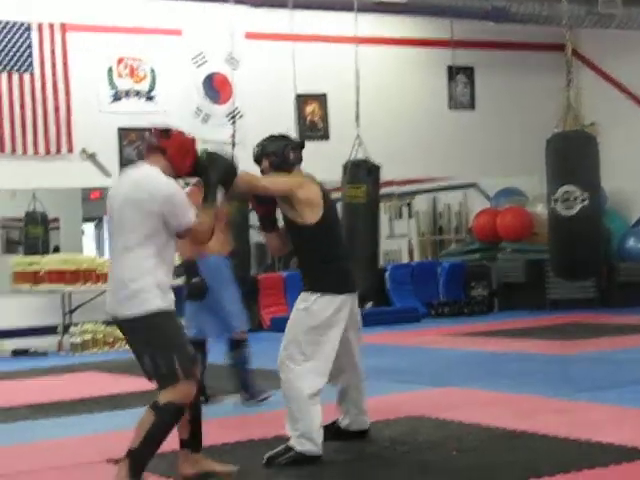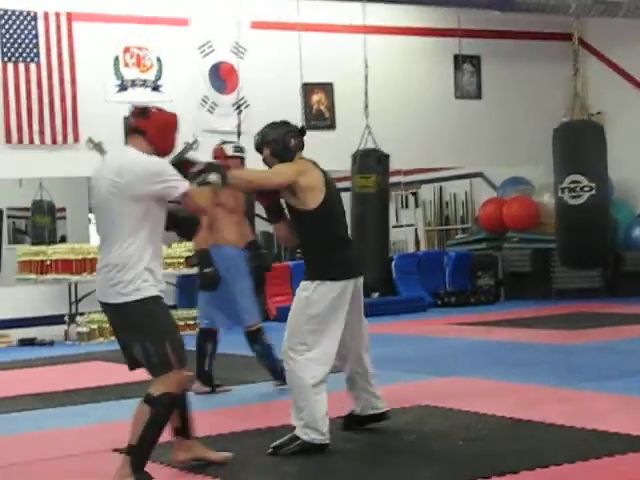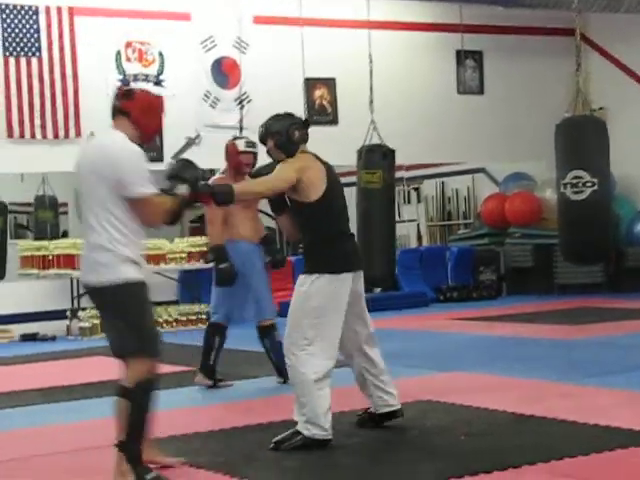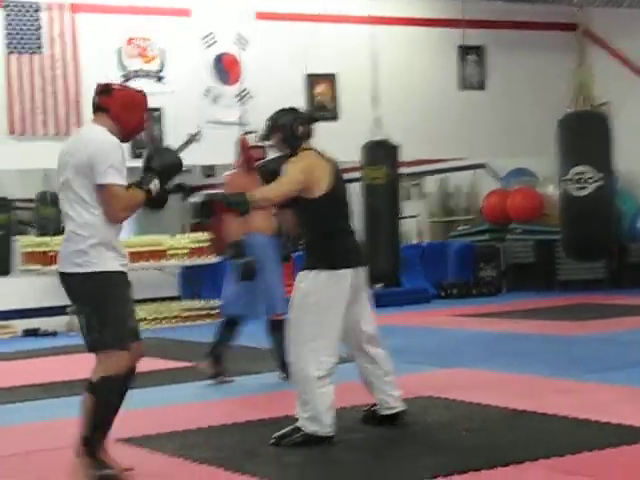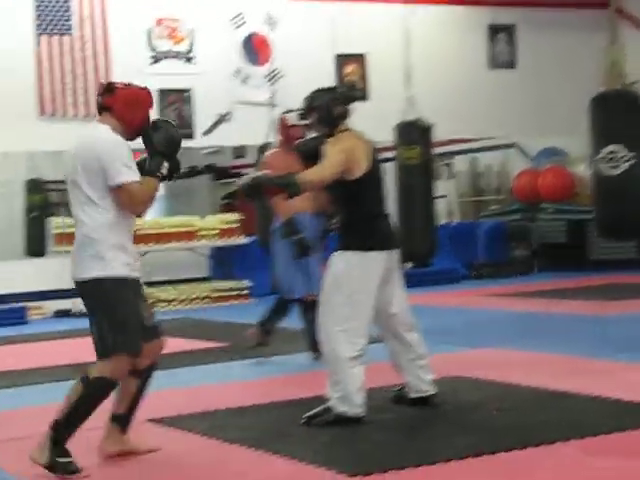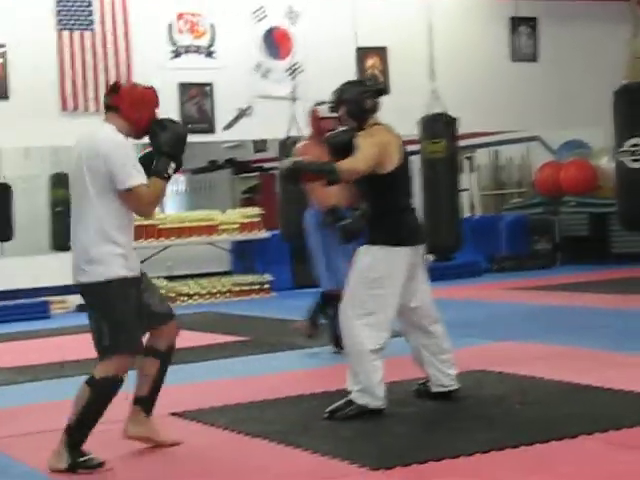
dt=0.1s
person 1, frame 1
left shoulder: (126, 180)
right shoulder: (162, 186)
right elbow: (200, 234)
right wrist: (212, 190)
left hip: (128, 301)
right hip: (145, 304)
left knee: (187, 374)
right knee: (179, 389)
person 1, frame 2
left shoulder: (106, 166)
right shoulder: (147, 167)
right elbow: (201, 204)
left wrist: (169, 217)
left hip: (118, 288)
right hip: (135, 290)
left knee: (173, 366)
right knee: (172, 377)
left ankle: (185, 444)
person 1, frame 3
left shoulder: (92, 148)
right shoulder: (125, 151)
right elbow: (153, 216)
left wrist: (170, 191)
right wrist: (181, 185)
left hip: (103, 271)
right hip: (117, 273)
left knee: (142, 359)
right knee: (140, 364)
person 1, frame 4
left shoulder: (77, 143)
right shoulder: (105, 143)
right elbow: (118, 208)
left wrist: (145, 184)
right wrist: (153, 177)
left hip: (83, 264)
right hip: (96, 265)
left knee: (129, 351)
right knee: (116, 358)
left ankle: (93, 446)
person 1, frame 5
left shoulder: (90, 142)
right shoulder: (110, 143)
right elbow: (135, 204)
left wrist: (152, 164)
right wrist: (160, 159)
left hip: (114, 267)
right hip: (107, 270)
left knee: (151, 347)
right knee: (115, 361)
left ankle: (116, 435)
right ankle: (50, 446)
person 1, frame 6
left shoulder: (92, 142)
right shoulder: (116, 144)
right elbow: (144, 205)
left wrist: (159, 166)
right wrist: (166, 159)
left hip: (116, 266)
right hip: (106, 272)
left knee: (166, 328)
right knee: (118, 360)
left ankle: (140, 420)
right ankle: (67, 449)
person 2, frame 1
left shoulder: (294, 185)
right shoulder: (300, 192)
left elbow: (256, 183)
right elbow: (280, 249)
right wrist: (266, 213)
left hip: (324, 289)
right hip: (343, 285)
left knee: (296, 363)
right knee: (341, 357)
left ankle: (306, 444)
right ankle: (353, 422)
person 2, frame 2
left shoulder: (297, 171)
right shoulder: (309, 176)
left elbow: (252, 178)
right elbow: (290, 238)
left wrist: (213, 173)
right wrist: (271, 204)
left hip: (326, 275)
right hip: (347, 271)
left knee: (300, 352)
right knee: (350, 346)
left ankle: (312, 434)
right ankle: (370, 406)
person 2, frame 3
left shoulder: (296, 165)
right shoulder: (318, 167)
left elbow: (258, 188)
right elbow: (294, 229)
left wrist: (212, 191)
right wrist: (278, 199)
left hip: (325, 270)
right hip: (347, 265)
left knee: (303, 348)
right knee: (358, 340)
left ankle: (314, 428)
right ankle: (384, 404)
person 2, frame 4
left shoulder: (302, 163)
right shoulder: (321, 164)
left elbow: (272, 194)
left wrist: (228, 200)
right wrist: (286, 198)
left hip: (326, 265)
right hip: (350, 262)
left knee: (307, 345)
right knee: (363, 337)
left ankle: (316, 425)
right ankle: (389, 405)
person 2, frame 5
left shoulder: (341, 144)
right shoulder: (358, 143)
left elbow: (322, 177)
right elbow: (336, 196)
left wrist: (273, 183)
right wrist: (311, 163)
left hip: (359, 248)
right hip: (381, 243)
left knee: (337, 326)
right knee: (396, 320)
left ankle: (345, 405)
right ankle: (420, 387)
person 2, frame 6
left shoulder: (373, 137)
right shoulder: (385, 137)
left elbow: (358, 167)
right elbow: (361, 189)
left wrist: (312, 170)
right wrist: (340, 155)
left hip: (386, 242)
right hip: (407, 238)
left knee: (359, 318)
right knee: (420, 314)
left ankle: (367, 396)
right ankle: (444, 381)
person 3, frame 1
left shoulder: (219, 204)
right shoulder: (191, 197)
right elbow: (186, 239)
right wrist: (192, 273)
left hip: (221, 266)
right hip: (206, 268)
left knee: (201, 332)
right knee: (237, 328)
left ankle: (198, 390)
right ankle: (247, 388)
person 3, frame 2
left shoulder: (236, 190)
right elbow: (201, 229)
left wrist: (256, 251)
right wrist: (205, 263)
left hip: (237, 256)
right hip: (223, 258)
left knee: (212, 323)
right knee: (250, 319)
left ankle: (204, 379)
right ankle: (277, 373)
person 3, frame 3
right shoulder: (220, 184)
right elbow: (214, 224)
left wrist: (271, 247)
right wrist: (220, 259)
left hip: (252, 252)
right hip: (238, 252)
left knee: (222, 317)
right knee: (264, 315)
left ankle: (207, 372)
right ankle: (284, 371)
person 3, frame 4
left shoulder: (261, 176)
right shoulder: (233, 179)
right elbow: (231, 219)
left wrist: (279, 241)
right wrist: (240, 253)
left hip: (267, 244)
right hip: (252, 246)
left knee: (237, 310)
right knee: (276, 309)
left ankle: (214, 362)
right ankle: (287, 366)
person 3, frame 5
left shoulder: (304, 154)
right shoulder: (274, 158)
right elbow: (279, 198)
right wrist: (293, 231)
left hip: (310, 223)
right hip: (292, 226)
left knee: (296, 289)
right knee: (309, 288)
left ankle: (263, 329)
right ankle: (317, 345)
person 3, frame 6
right shoulder: (305, 149)
right elbow: (315, 188)
right wrist: (337, 216)
left hip: (342, 214)
right hip: (324, 217)
left knee: (337, 280)
right knee: (335, 281)
left ankle: (314, 321)
right ankle: (340, 339)
